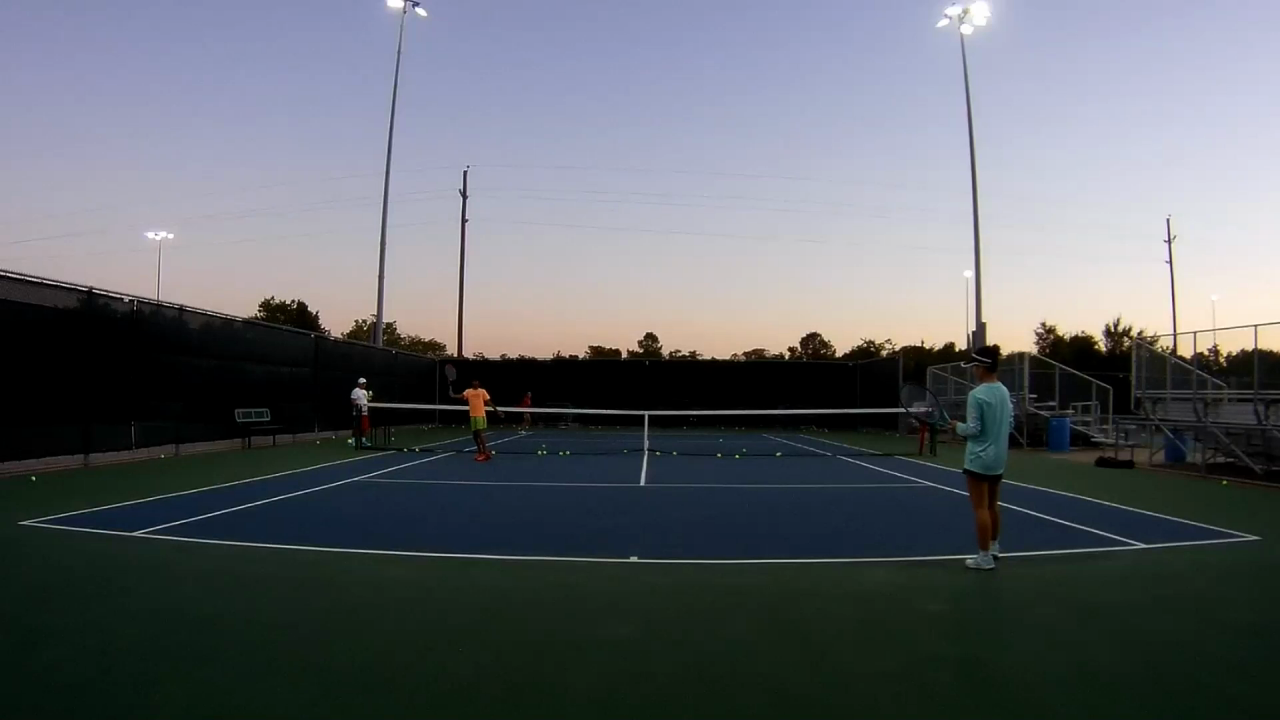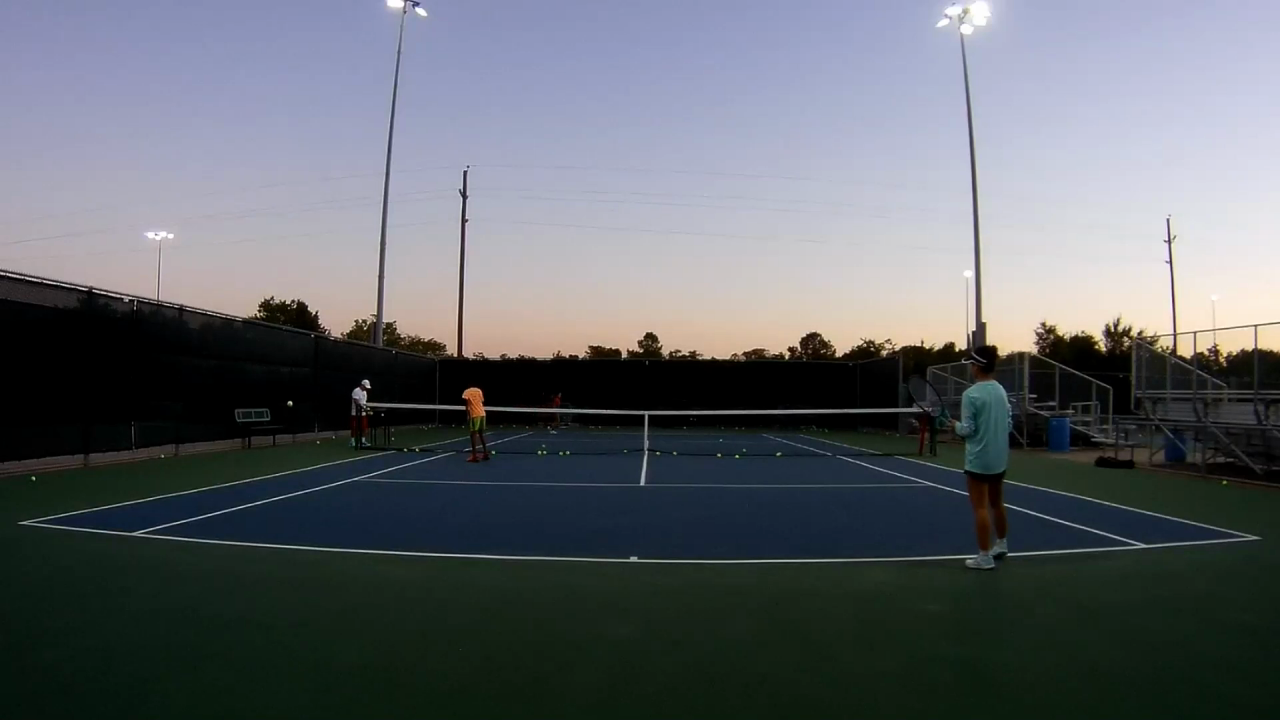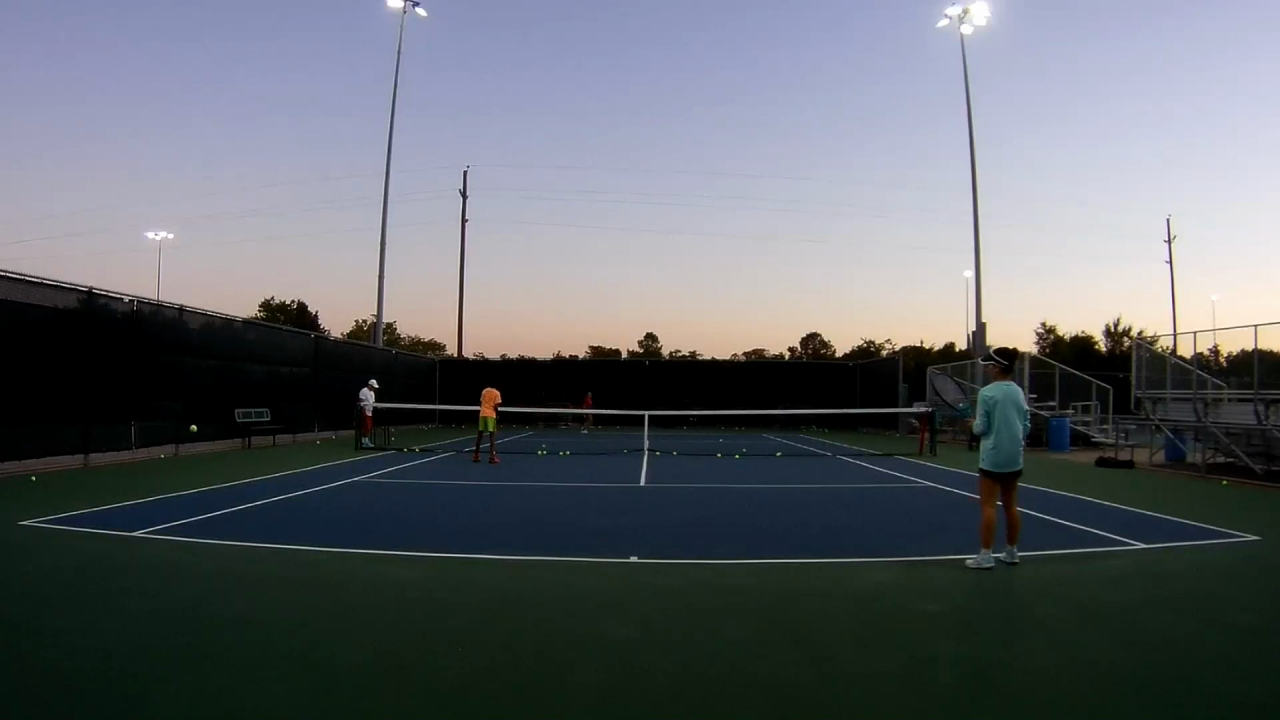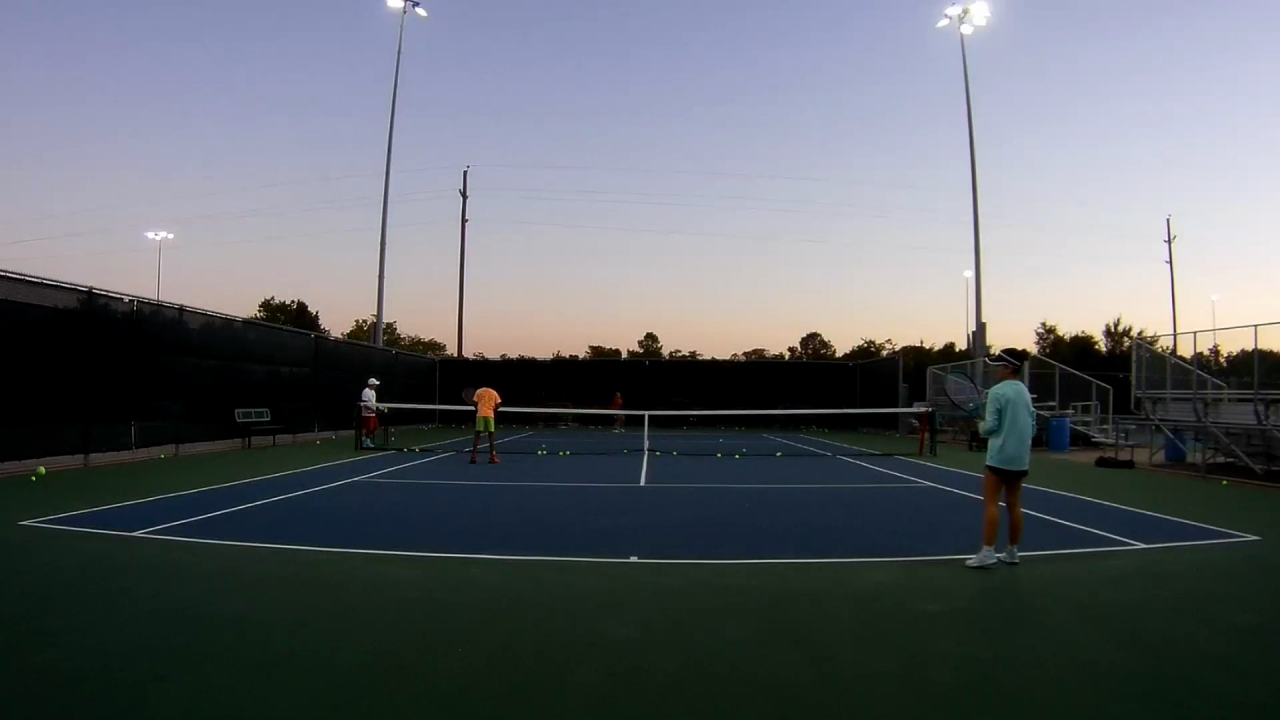
dt=0.7s
person 1, frame 1
left shoulder: (977, 395)
right shoulder: (1004, 392)
left elbow: (973, 429)
right elbow: (1010, 424)
left wrist: (957, 426)
left hip: (979, 459)
right hip: (998, 458)
left knee: (980, 508)
right knee: (992, 505)
left ankle: (985, 557)
right ankle: (994, 546)
person 1, frame 2
left shoulder: (971, 394)
right shoulder: (1001, 390)
left elbow: (968, 429)
right elbow: (1008, 424)
left wrist: (956, 425)
left hip: (979, 458)
right hip: (1000, 457)
left knee: (980, 508)
right knee: (997, 503)
left ankle: (985, 557)
right ankle: (1001, 544)
person 1, frame 3
left shoulder: (987, 393)
right shoulder: (1019, 392)
left elbow: (980, 428)
right elbow: (1026, 427)
left wrist: (973, 425)
left hip: (993, 457)
right hip: (1014, 456)
left knee: (988, 506)
right knee: (1010, 505)
left ankle: (986, 555)
right ankle: (1012, 551)
person 1, frame 4
left shoulder: (997, 391)
right shoulder: (1025, 392)
left elbow: (991, 425)
right elbow: (1032, 427)
left wrist: (980, 427)
left hip: (1000, 455)
right hip: (1020, 456)
left knee: (991, 503)
right knee: (1013, 504)
left ankle: (988, 552)
right ankle: (1012, 551)
